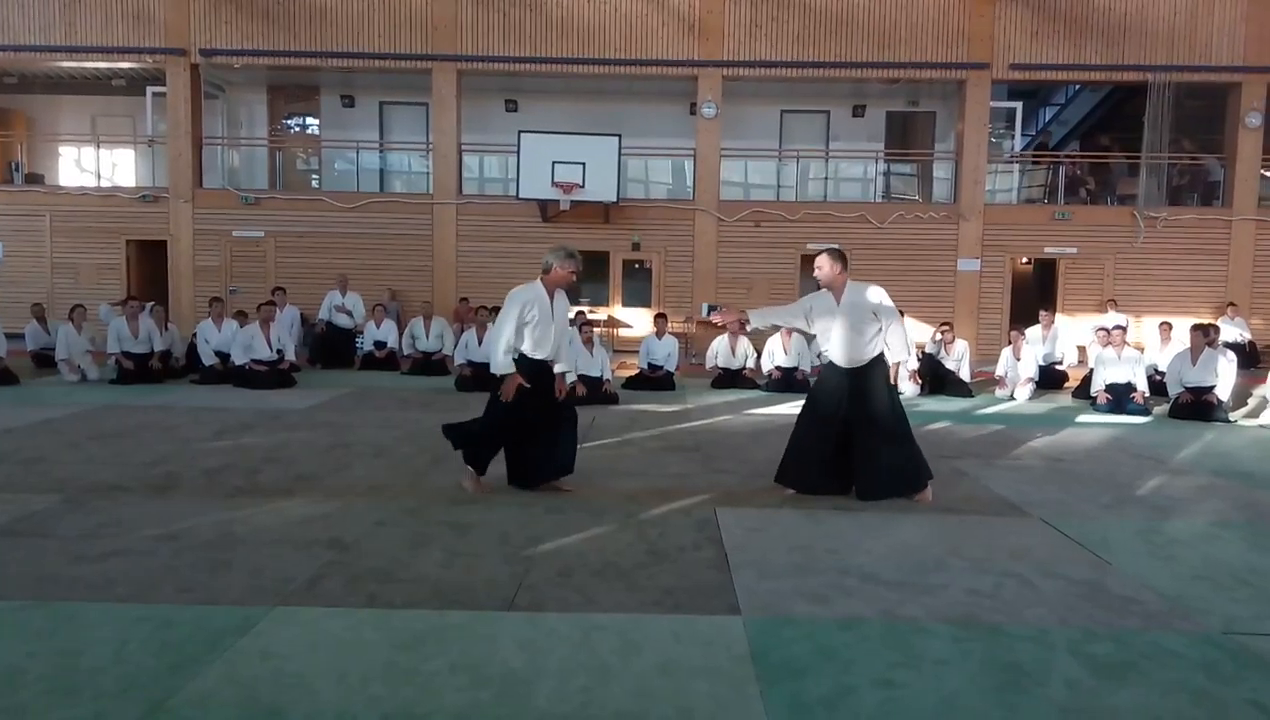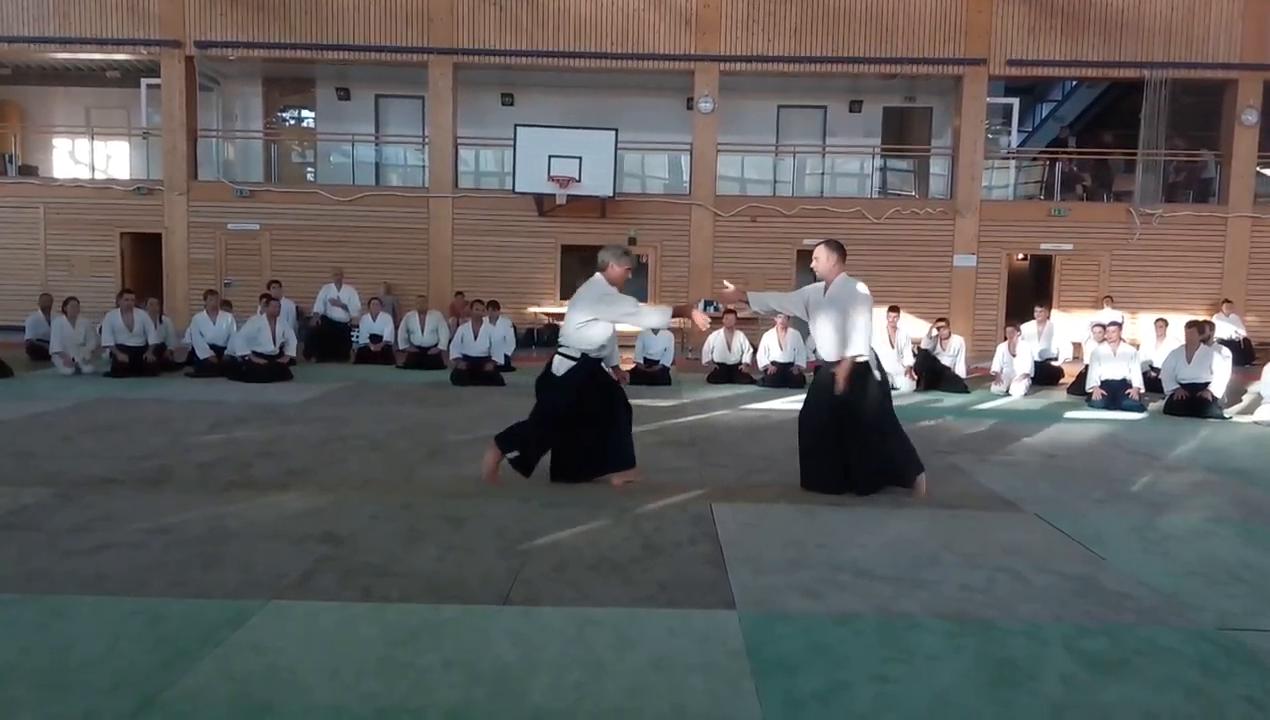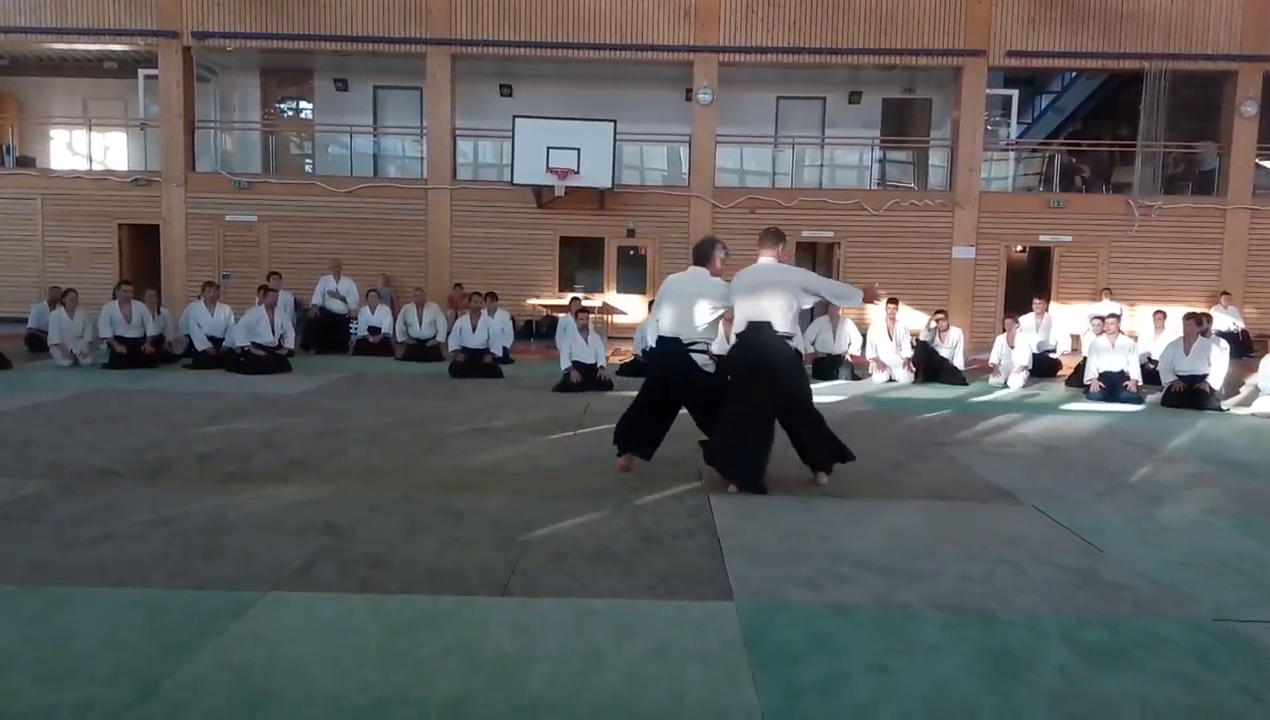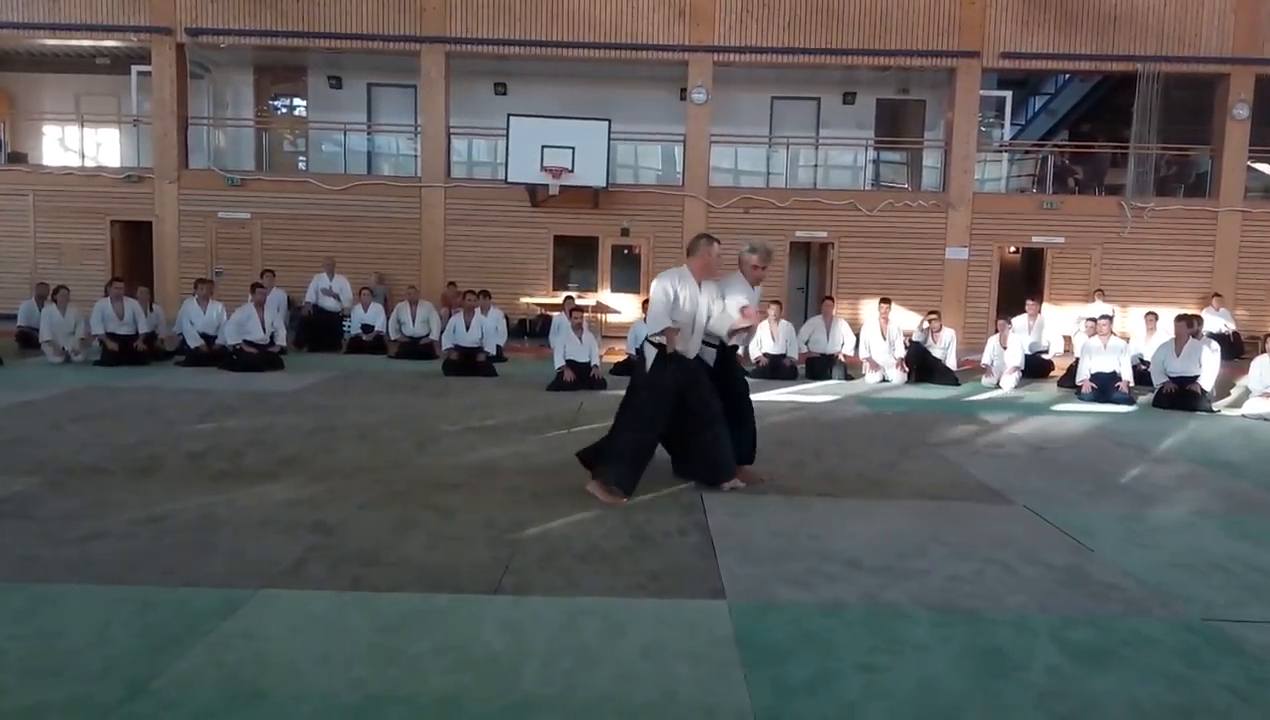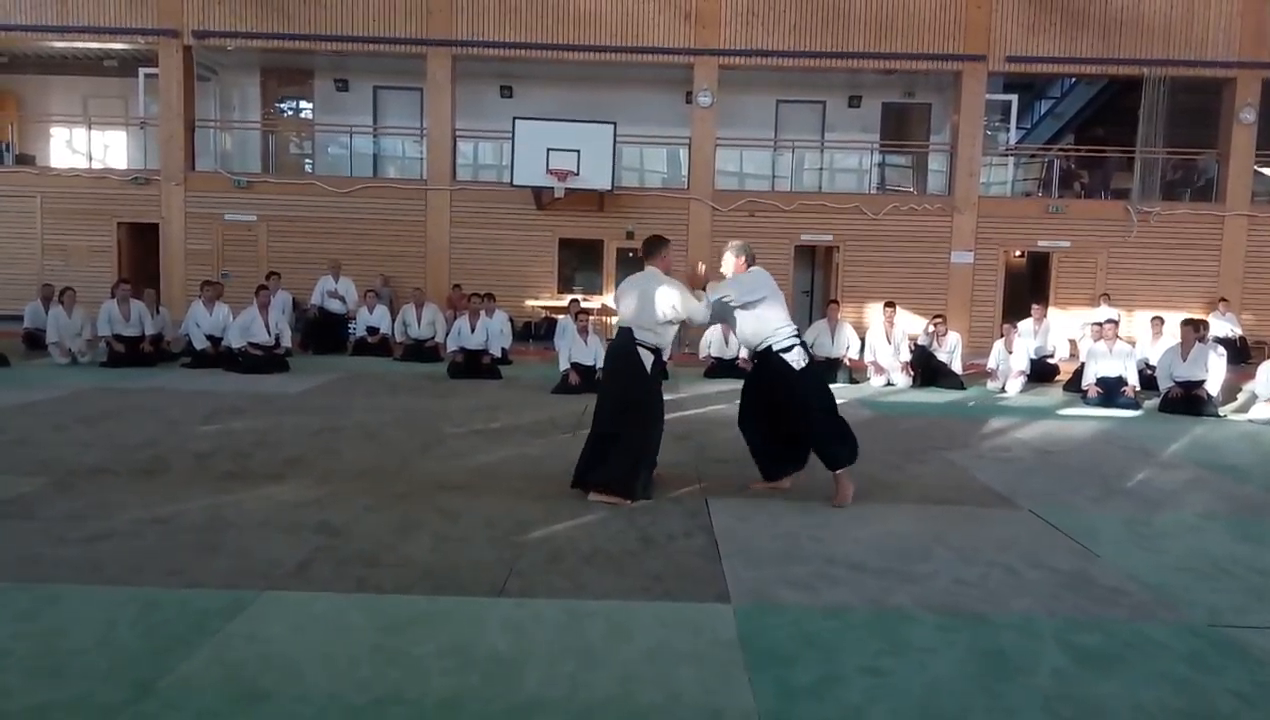
dt=0.5s
person 1, frame 1
left shoulder: (871, 293)
right shoulder: (815, 302)
left elbow: (894, 326)
right elbow: (780, 315)
left wrist: (895, 362)
right wrist: (741, 316)
left hip: (871, 373)
right hip: (836, 374)
left knee: (887, 430)
right knee: (814, 426)
left ankle: (916, 483)
right ankle: (805, 481)
person 1, frame 2
left shoulder: (854, 290)
right shoulder: (814, 291)
left elbow: (861, 327)
right elbow: (782, 301)
left wrist: (848, 361)
right wrist: (743, 296)
left hip: (858, 368)
right hip: (829, 369)
left knee: (875, 425)
right knee: (815, 423)
left ankle: (912, 474)
right ankle: (829, 477)
person 1, frame 3
left shoulder: (741, 278)
right shoulder: (794, 275)
right elbow: (830, 288)
right wrist: (862, 294)
left hip: (749, 348)
right hip: (780, 350)
left knee: (742, 413)
right knee: (798, 409)
left ankle: (735, 474)
right ankle: (821, 467)
person 1, frame 4
left shoulder: (710, 289)
right shoulder: (668, 280)
left elbow: (718, 323)
right elbow: (659, 310)
left wrist: (740, 321)
right wrist: (668, 330)
left hip: (687, 362)
right hip: (659, 359)
left knee: (707, 415)
right knee: (641, 420)
left ankle: (722, 475)
right ankle: (602, 479)
person 1, frame 5
left shoulder: (628, 283)
right shoulder: (670, 288)
right elbow: (701, 316)
right wrist: (696, 289)
left hip: (622, 352)
right hip: (641, 358)
left knee: (639, 419)
right knee: (635, 422)
right ankle: (605, 486)
person 2, frame 1
left shoulder: (562, 299)
right shoulder: (522, 296)
left elbow: (561, 340)
right elbow: (502, 338)
left wrist: (560, 375)
right wrist: (508, 374)
left hip: (542, 371)
right hip: (516, 369)
left knee: (561, 418)
right knee: (500, 423)
left ankle: (545, 476)
right ankle: (472, 469)
person 2, frame 2
left shoulder: (602, 291)
right shoulder: (600, 294)
left elbow: (608, 331)
right elbow: (635, 313)
left wrist: (613, 365)
right wrist: (680, 311)
left hip: (589, 364)
right hip: (571, 365)
left knee: (616, 410)
right knee: (548, 418)
left ankle: (617, 469)
right ankle: (499, 450)
person 2, frame 3
left shoulder: (670, 282)
right shoulder: (716, 286)
left elbow: (657, 318)
left hip: (660, 351)
right hip: (693, 358)
left knee: (650, 405)
right knee: (717, 406)
left ankle: (628, 454)
person 2, frame 4
left shoulder: (750, 288)
right shoulder: (725, 287)
right elbow: (716, 321)
left hip: (721, 353)
right hip: (712, 354)
left knee: (712, 408)
right knee: (736, 407)
right ankle: (734, 466)
person 2, frame 5
left shoulder: (757, 278)
right shoulder: (736, 291)
left elbow: (718, 294)
right elbow: (715, 312)
left hip: (787, 355)
right hip: (763, 360)
left knee: (810, 416)
right knee: (752, 419)
left ankle: (842, 476)
right ankle: (777, 475)
